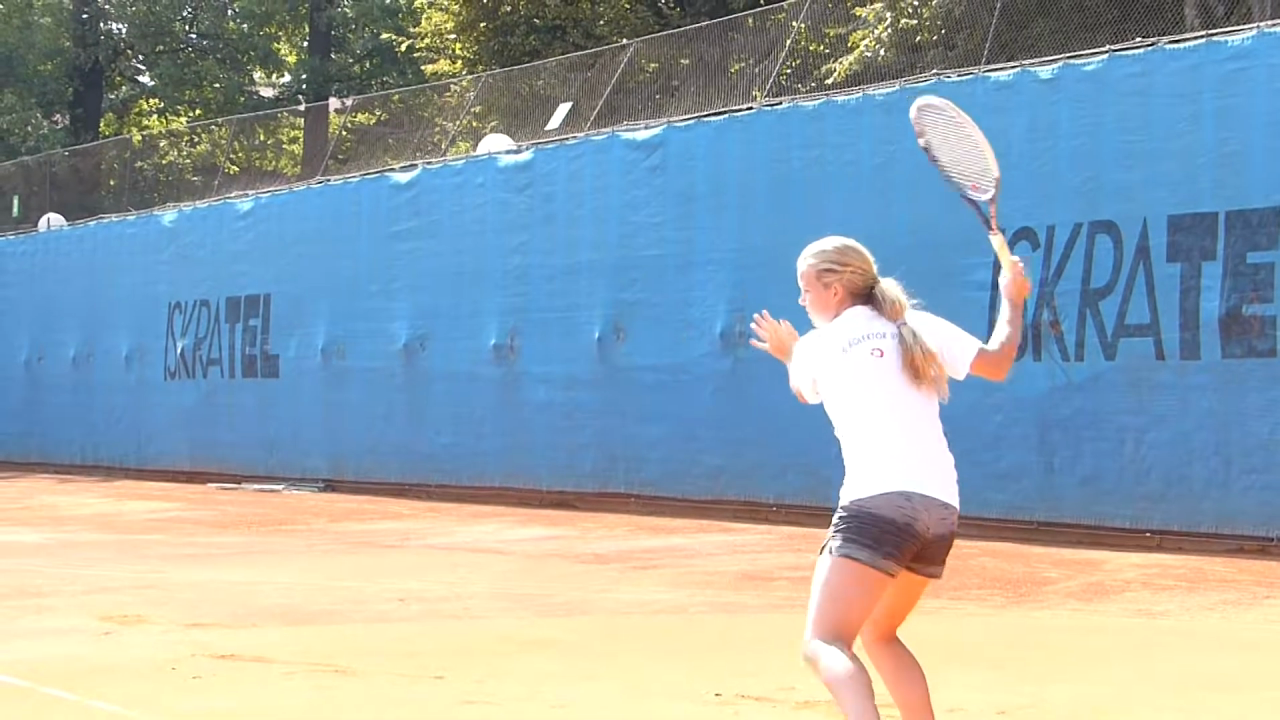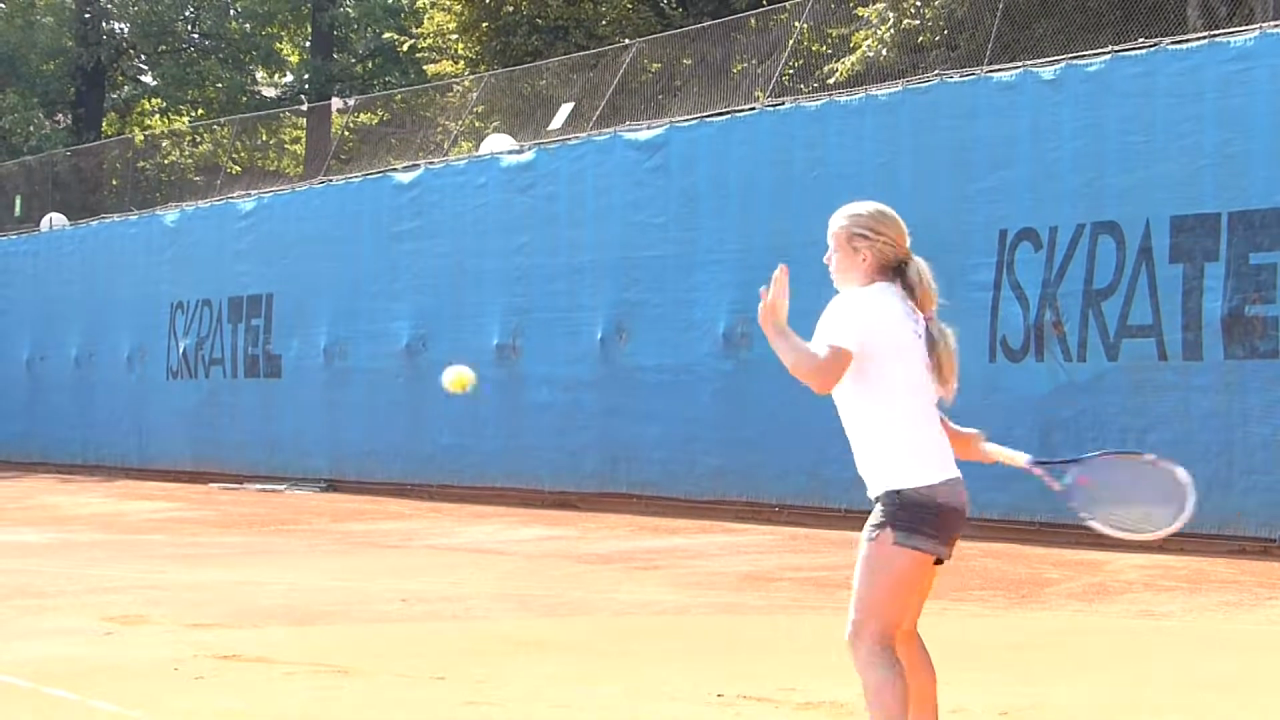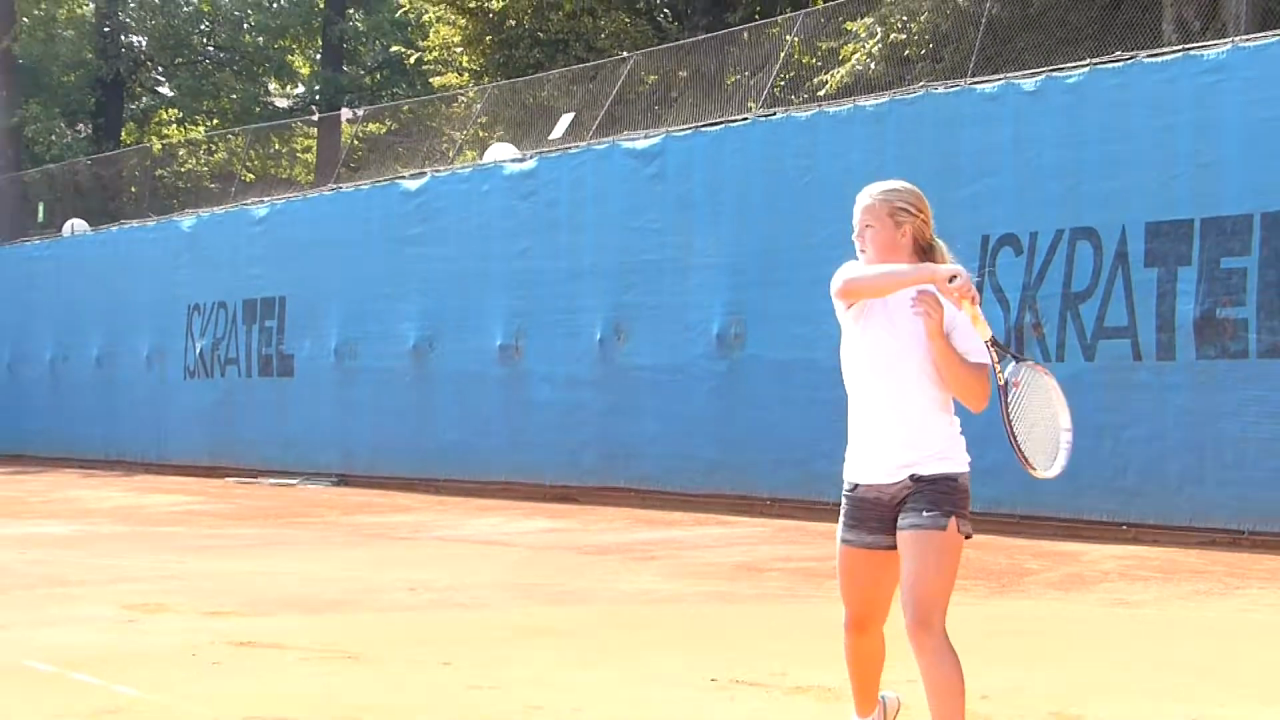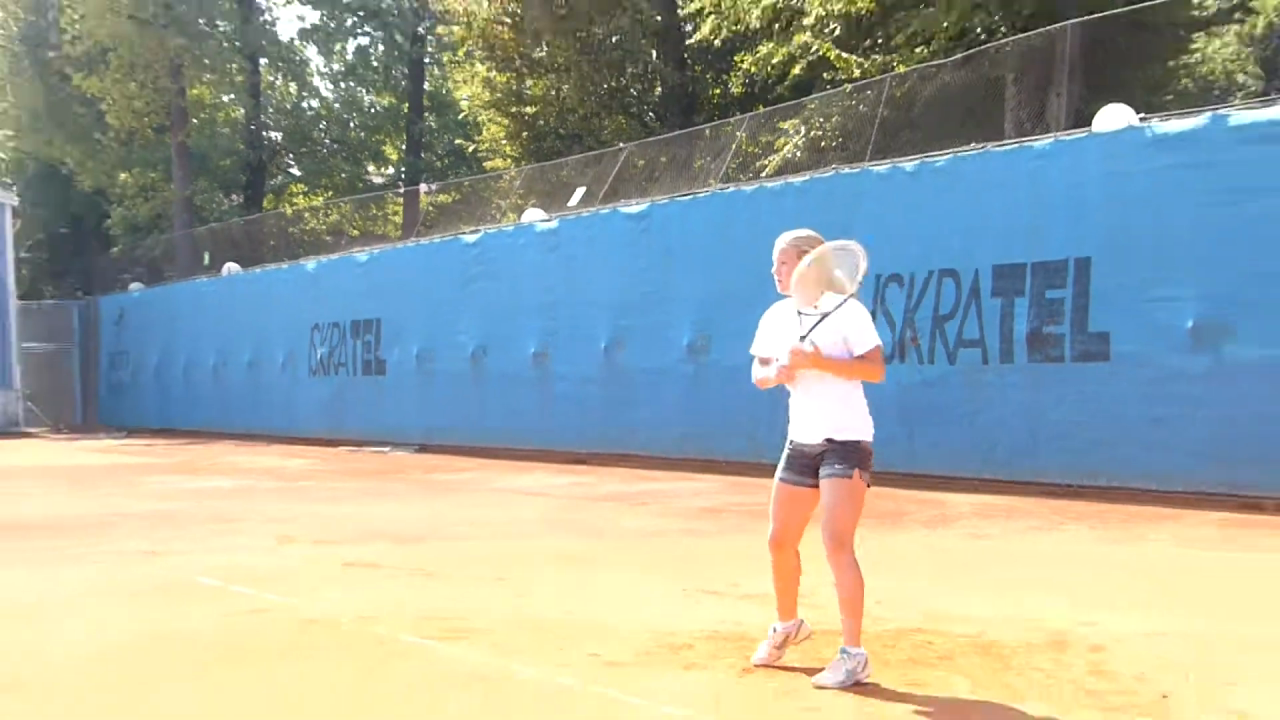
dt=0.4s
person 1, frame 1
left shoulder: (811, 349)
right shoulder: (918, 325)
right elbow: (998, 364)
right wrist: (1012, 302)
left hip: (877, 508)
right hip: (940, 512)
left knee: (823, 649)
right knee: (874, 635)
person 1, frame 2
left shoulder: (853, 306)
right shoulder: (911, 318)
left elbow: (821, 377)
left wrist: (776, 332)
right wrist: (964, 442)
left hip: (908, 497)
right hip: (915, 493)
left knee: (865, 638)
right knee: (894, 631)
person 1, frame 3
left shoulder: (956, 303)
right shoulder: (854, 279)
left elbow: (975, 396)
right elbow: (847, 286)
left wrist: (938, 330)
right wrist: (926, 274)
left hip: (933, 480)
right hip: (866, 484)
left knee: (922, 625)
right knee: (860, 625)
person 1, frame 4
left shoulder: (848, 312)
right shoulder: (775, 317)
left elbow: (875, 371)
right elbow: (760, 377)
left wrist: (818, 362)
right wrist: (779, 371)
left hip: (847, 442)
right hip: (803, 443)
left knee: (836, 542)
right knee: (780, 540)
